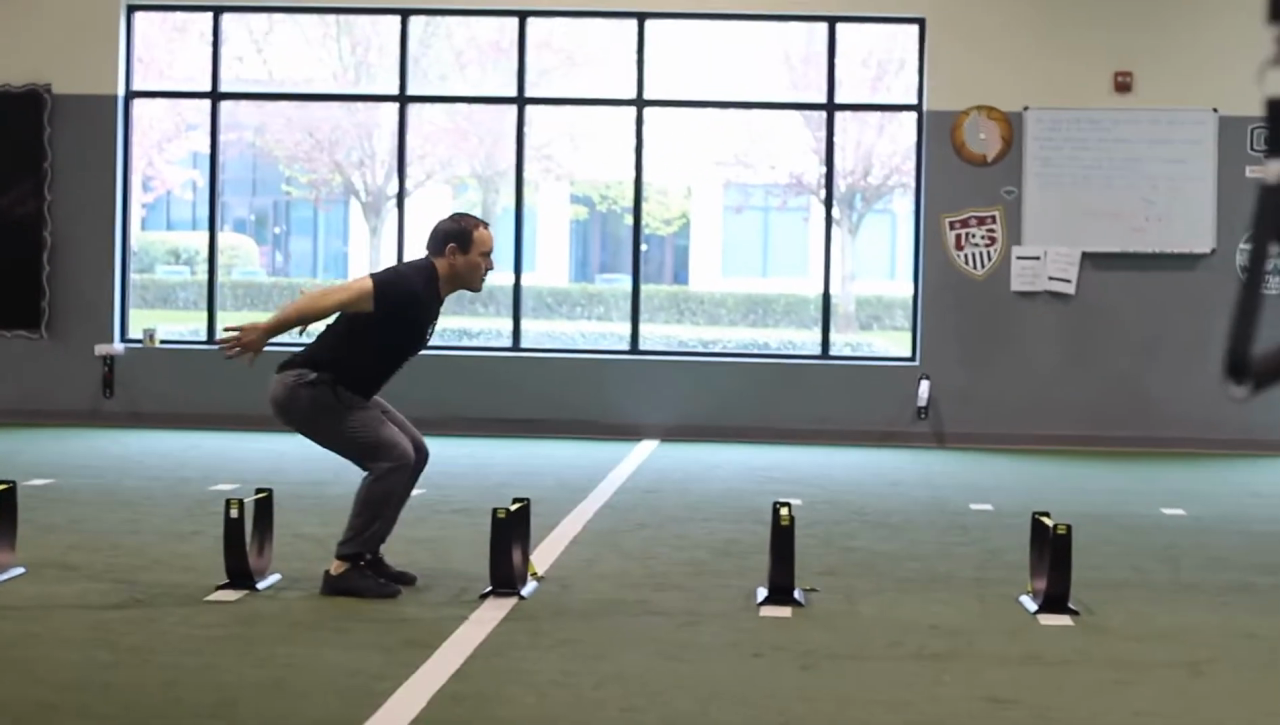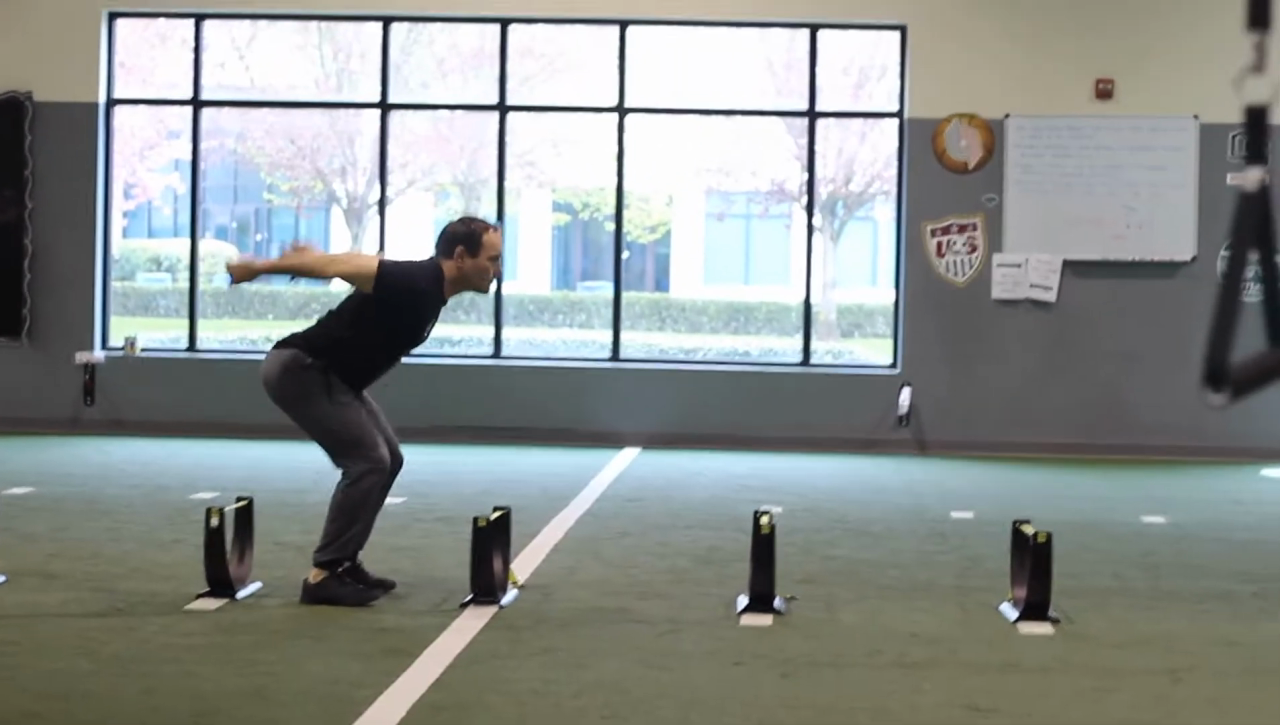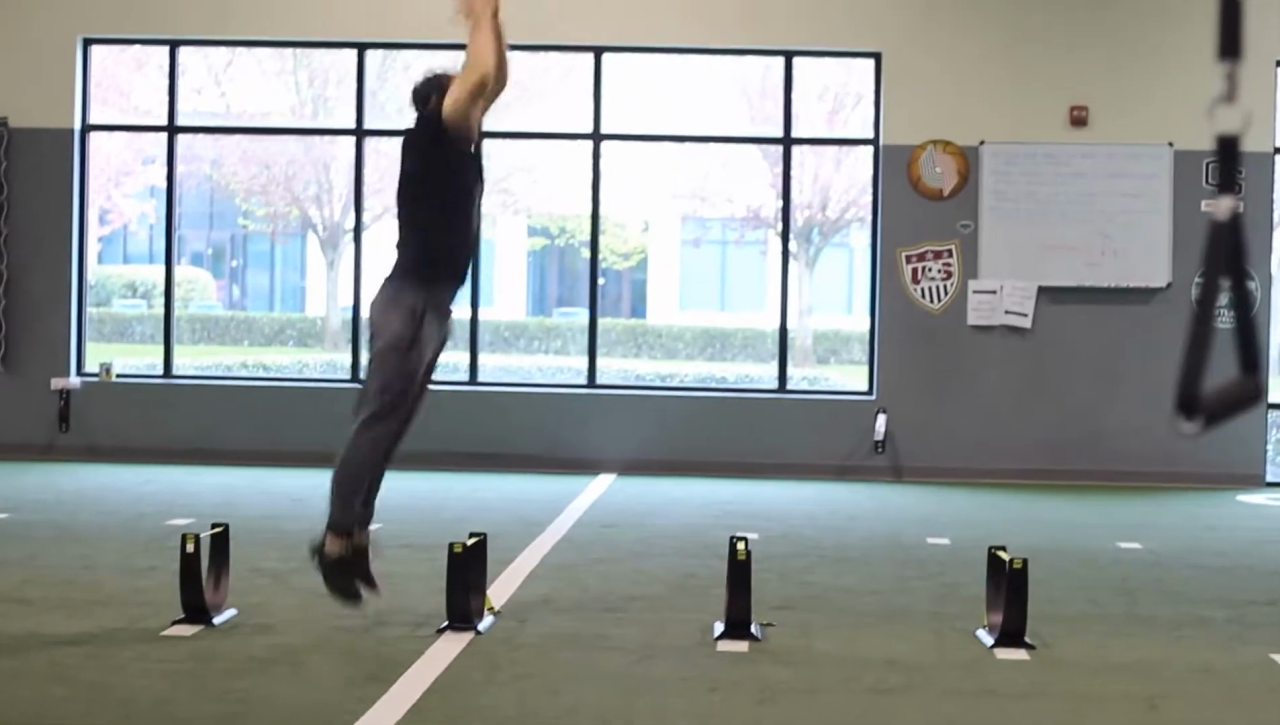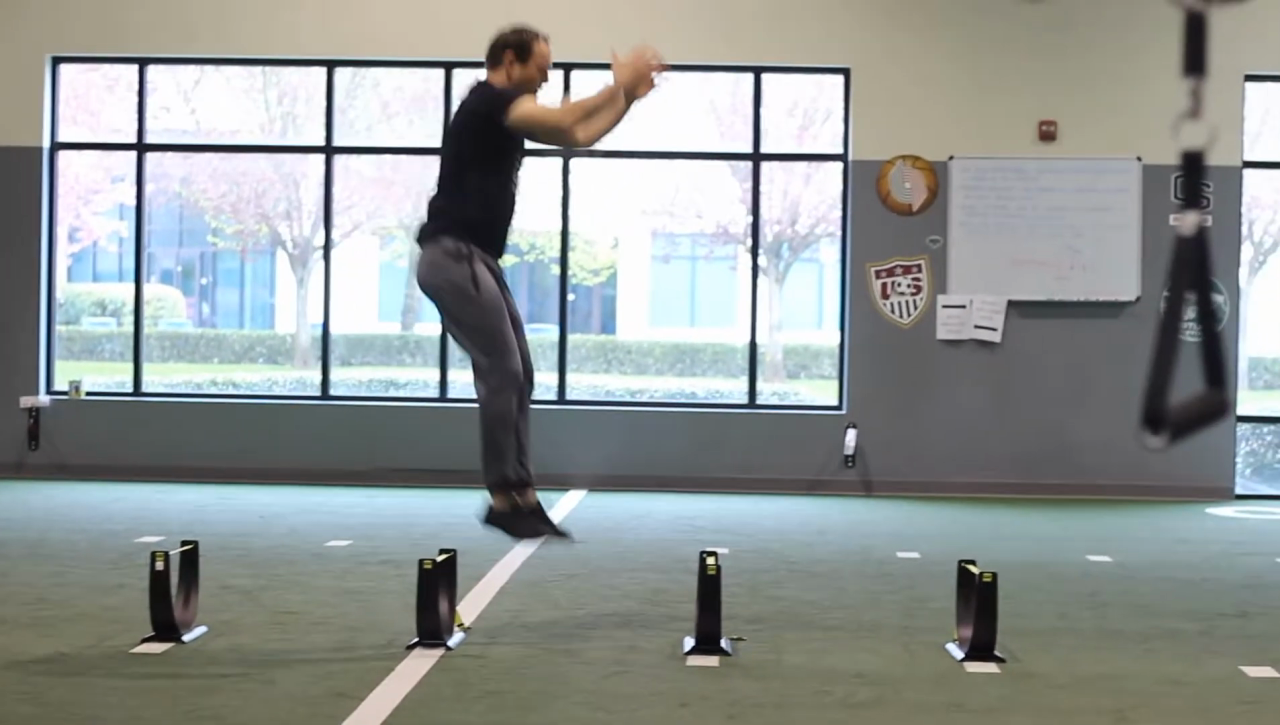
dt=0.4s
person 1, frame 1
left shoulder: (425, 288)
right shoulder: (409, 288)
left elbow: (346, 293)
right elbow: (333, 298)
right wrist: (263, 333)
left hip: (337, 387)
right hip: (307, 388)
left knee: (413, 453)
right knee: (394, 458)
left ankle: (364, 556)
right ankle: (345, 567)
person 1, frame 2
left shoulder: (431, 287)
right shoulder: (414, 284)
left elbow: (354, 261)
right elbow: (336, 266)
left wrist: (307, 257)
right wrist: (260, 269)
left hip: (329, 375)
right hip: (299, 369)
left knee: (387, 461)
right knee: (370, 462)
left ankle: (342, 564)
right ankle: (323, 575)
person 1, frame 3
left shoulder: (447, 141)
right shoulder: (435, 131)
left elbow: (491, 79)
right elbow: (483, 75)
left hip: (427, 305)
right hip: (411, 305)
left knee: (390, 422)
right knee: (384, 421)
left ankle: (348, 534)
right ankle: (340, 540)
person 1, frame 4
left shoulder: (506, 113)
right shoulder: (488, 101)
left elbow: (578, 135)
right elbow: (565, 120)
left wrist: (627, 96)
right wrist: (619, 85)
left hip: (475, 260)
right hip: (454, 257)
left knee: (515, 377)
right knee: (505, 377)
left ankle: (517, 496)
right ankle: (510, 498)
